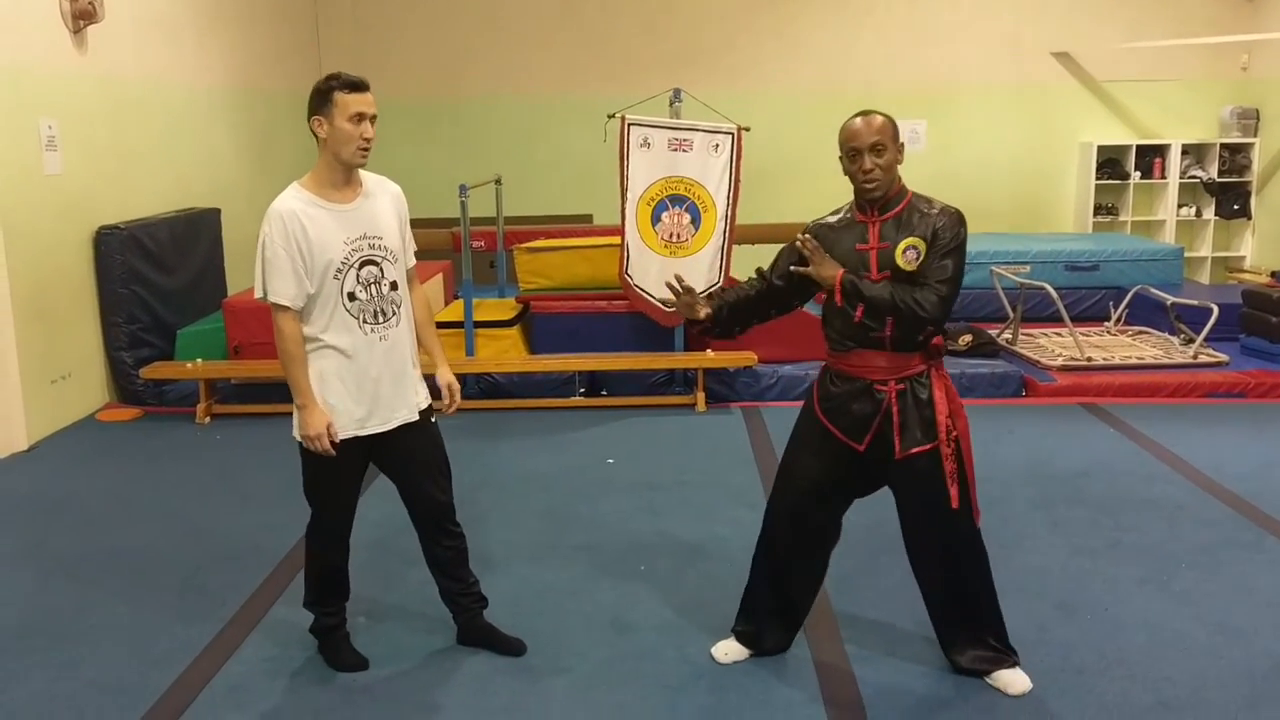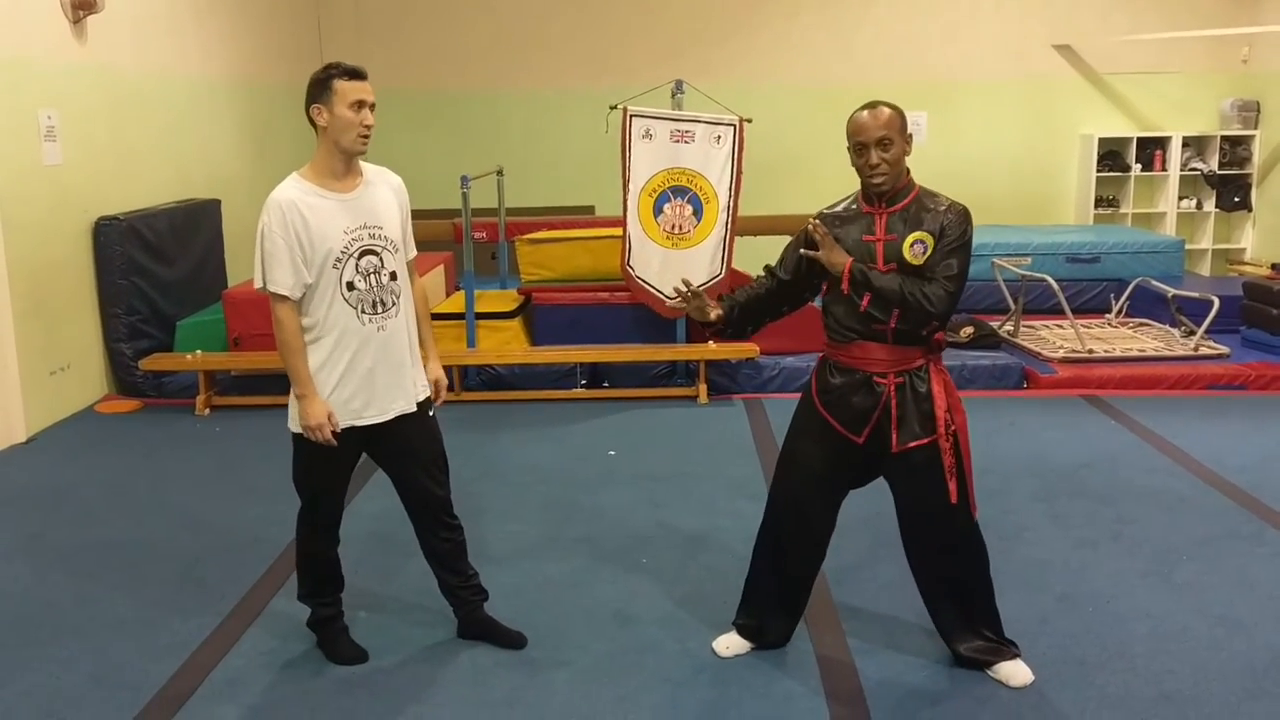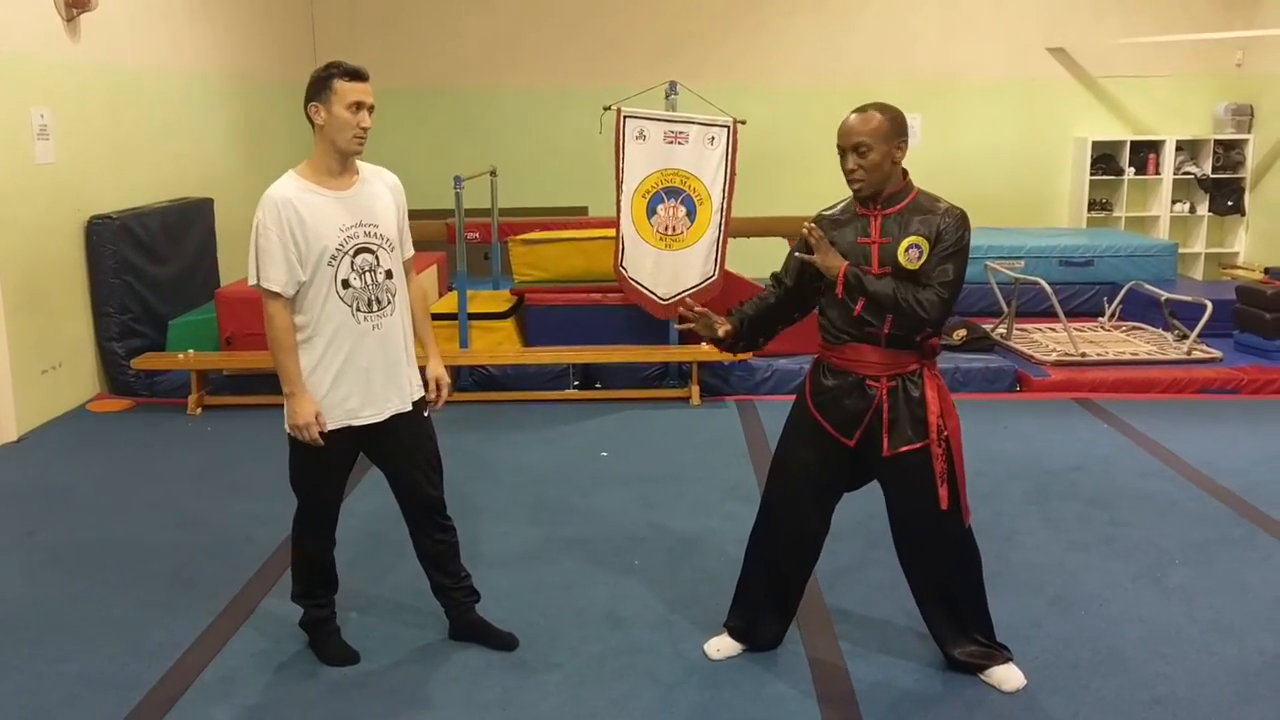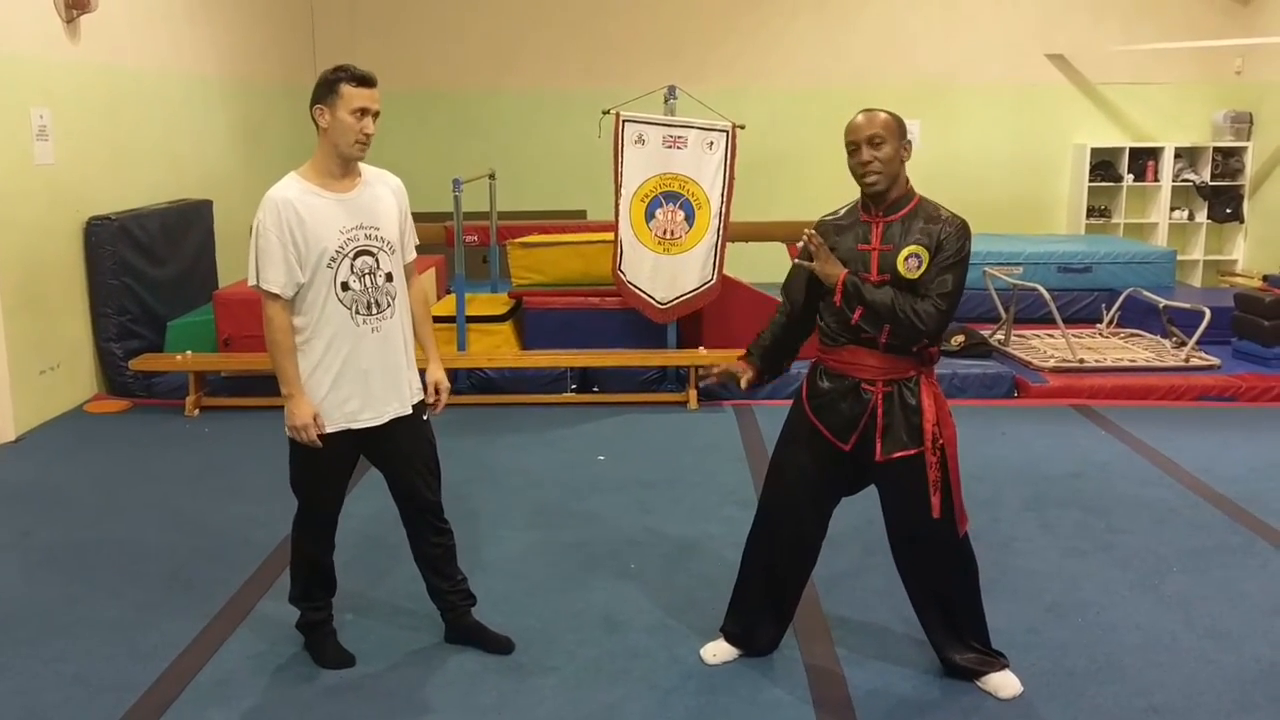
dt=0.4s
person 1, frame 1
left shoulder: (389, 196)
right shoulder: (289, 215)
right elbow: (285, 319)
left wrist: (439, 361)
right wrist: (307, 405)
left hip: (404, 399)
right hip: (336, 412)
left knee: (438, 513)
right knee: (330, 528)
left ankle: (470, 618)
right ankle: (330, 628)
person 1, frame 2
left shoulder: (390, 187)
right shoulder: (289, 204)
right elbow: (283, 308)
left wrist: (430, 356)
right wrist: (307, 395)
left hip: (401, 392)
right hip: (332, 403)
left knee: (435, 506)
right knee: (321, 519)
left ankle: (470, 610)
right ankle: (327, 620)
person 1, frame 3
left shoulder: (387, 186)
right shoulder: (284, 202)
right elbow: (276, 305)
left wrist: (432, 355)
right wrist: (296, 393)
left hip: (397, 391)
right hip: (326, 402)
left knee: (429, 506)
right knee: (317, 518)
left ankle: (462, 611)
right ankle: (319, 621)
person 1, frame 4
left shoulder: (390, 189)
right shoulder: (285, 204)
right elbow: (275, 306)
left wrist: (432, 359)
right wrist: (294, 395)
left hip: (398, 394)
right hip: (326, 405)
left knee: (426, 510)
right knee: (317, 521)
left ankle: (457, 614)
right ankle: (316, 623)
person 2, frame 1
left shoulder: (940, 224)
right shoulder: (827, 231)
left elbow: (927, 309)
right elbow: (769, 290)
left wrist: (842, 282)
right wrist: (710, 311)
left hip: (916, 400)
right hip: (842, 396)
left knee: (948, 532)
right knee: (793, 516)
left ankle: (984, 651)
right ankle: (760, 631)
person 2, frame 2
left shoulder: (947, 219)
right shoulder: (831, 222)
left elbow: (934, 304)
right elbow: (779, 287)
left wrist: (852, 271)
right wrist: (722, 313)
left hip: (914, 395)
right hip: (839, 389)
left knee: (944, 525)
right knee: (792, 510)
left ankle: (983, 644)
right ankle: (760, 625)
person 2, frame 3
left shoulder: (944, 223)
right shoulder: (829, 223)
left elbow: (927, 310)
right elbow: (785, 295)
left wrist: (846, 275)
right wrist: (731, 327)
left hip: (908, 399)
right hip: (833, 391)
left knee: (936, 530)
right knee: (785, 513)
left ankle: (976, 648)
right ankle: (751, 628)
person 2, frame 4
left shoulder: (945, 230)
right shoulder: (830, 229)
left elbow: (926, 321)
right elbow: (795, 313)
left wrist: (845, 282)
right wrist: (754, 364)
left hip: (904, 405)
right hip: (829, 398)
left knee: (932, 537)
right knee: (782, 520)
left ankle: (972, 654)
right ankle: (747, 632)
